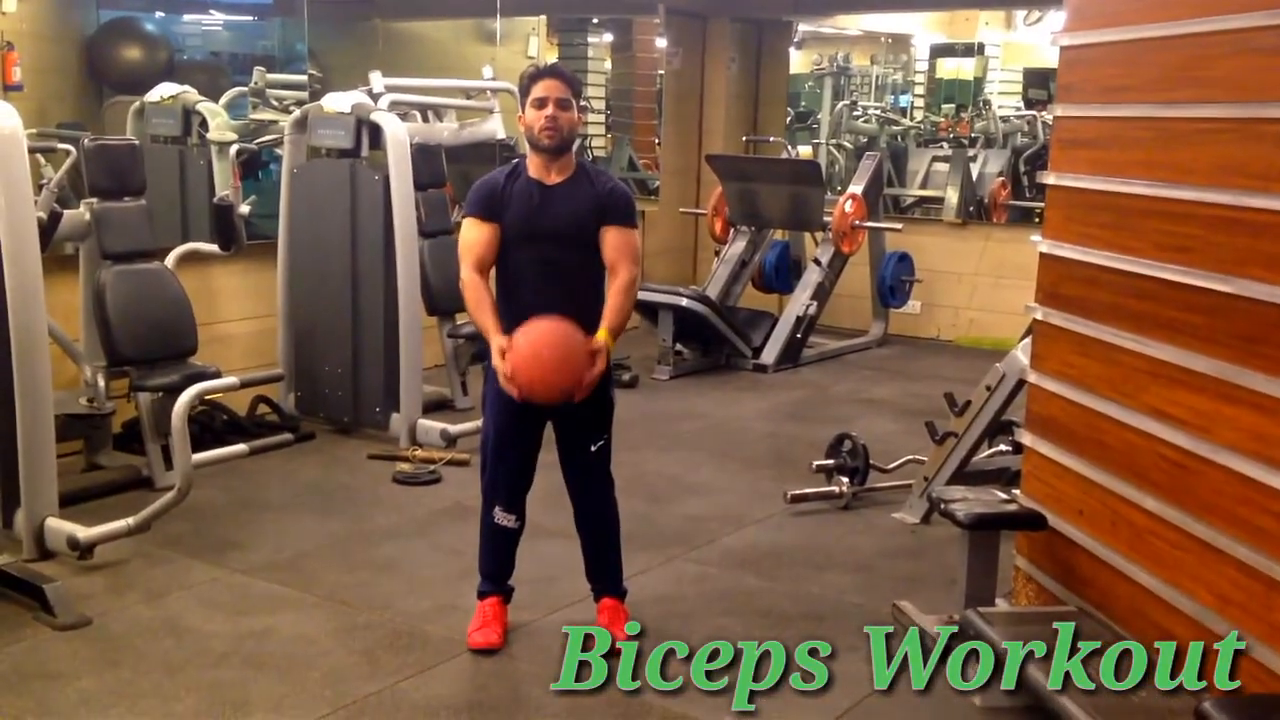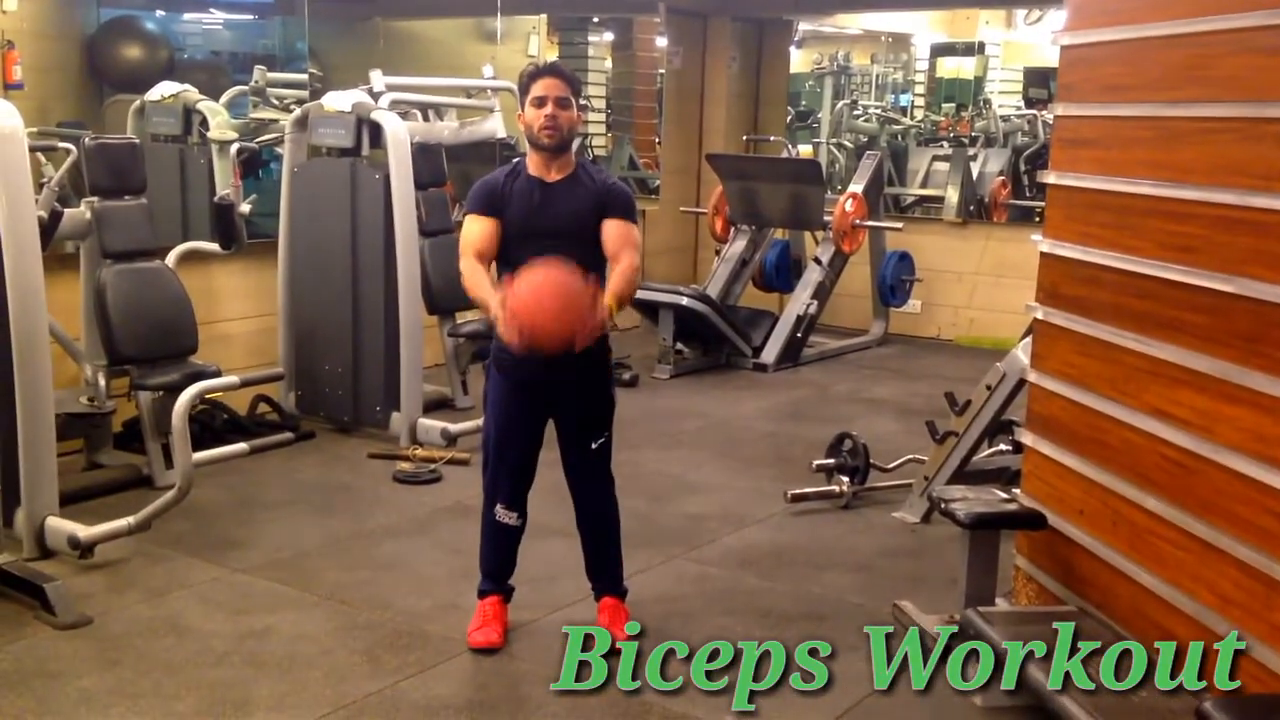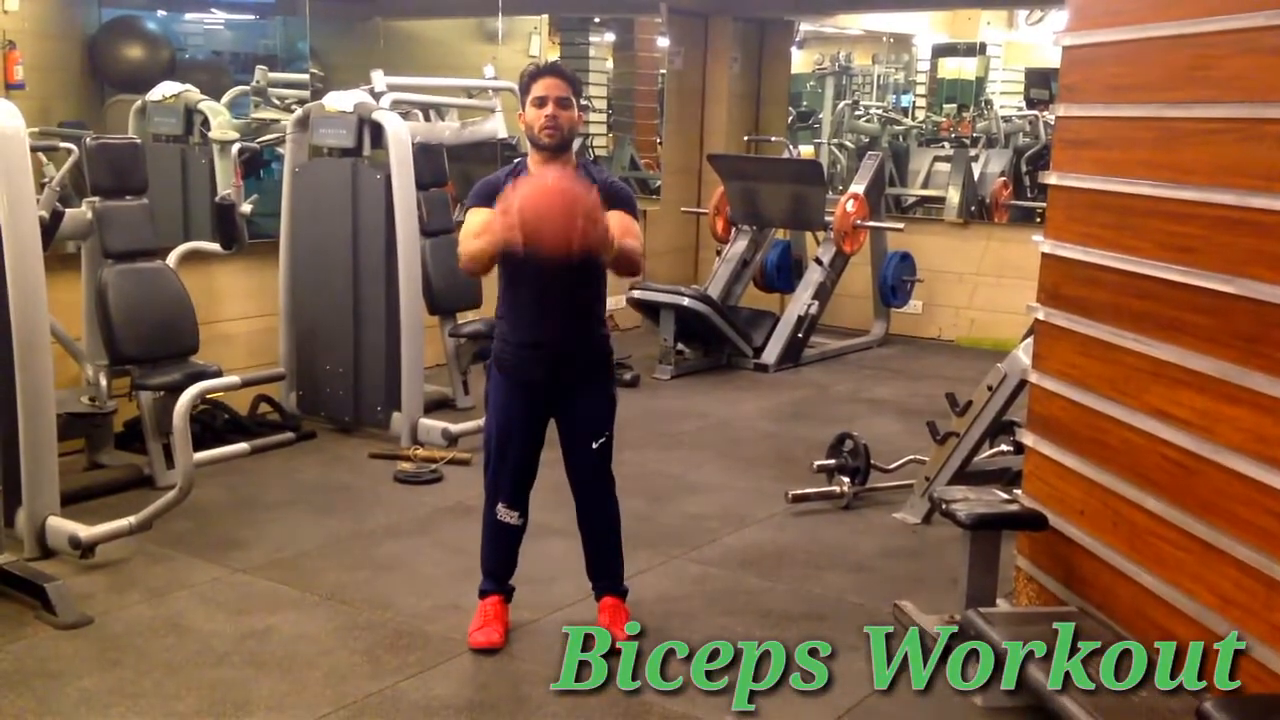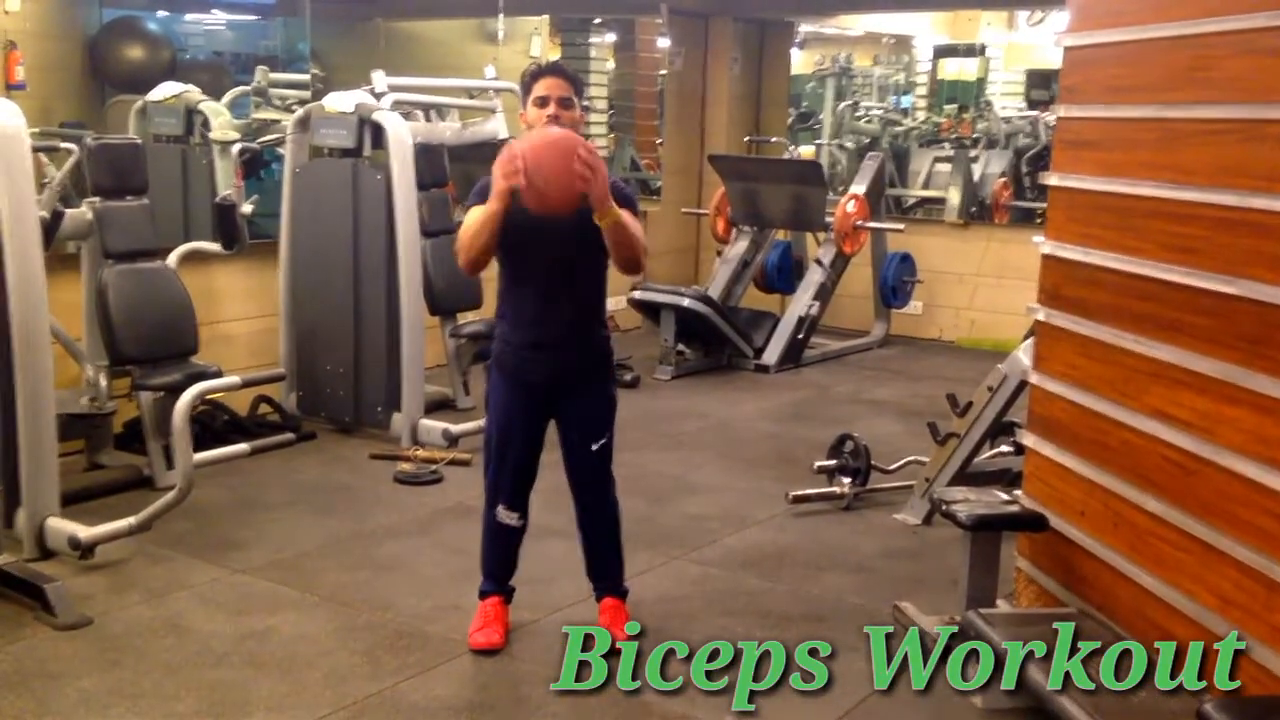
dt=0.2s
person 1, frame 1
left shoulder: (608, 194)
right shoulder: (492, 191)
left elbow: (624, 274)
right elbow: (472, 272)
left wrist: (603, 341)
right wrist: (495, 339)
left hip: (584, 365)
right hip: (513, 364)
left knee: (593, 486)
right knee: (502, 486)
left ankle: (609, 598)
right ankle: (492, 597)
person 1, frame 2
left shoulder: (607, 192)
right shoulder: (493, 190)
left elbow: (627, 260)
right elbow: (471, 261)
left wrist: (605, 305)
right wrist: (496, 303)
left hip: (585, 363)
right hip: (514, 363)
left knee: (594, 484)
right knee: (504, 484)
left ankle: (610, 597)
right ankle: (493, 596)
person 1, frame 3
left shoulder: (607, 189)
right shoulder: (495, 188)
left elbow: (634, 257)
right elbow: (467, 254)
left wrist: (604, 241)
right wrist: (498, 236)
left hip: (587, 364)
right hip: (516, 363)
left knee: (595, 484)
right knee: (505, 484)
left ankle: (611, 597)
right ankle: (494, 596)
person 1, frame 4
left shoulder: (608, 187)
right shoulder: (496, 184)
left elbow: (635, 260)
right elbow: (467, 258)
left wrist: (601, 204)
right wrist: (500, 203)
left hip: (586, 365)
right hip: (516, 364)
left knee: (595, 485)
right knee: (506, 486)
left ankle: (611, 598)
right ankle: (494, 597)
